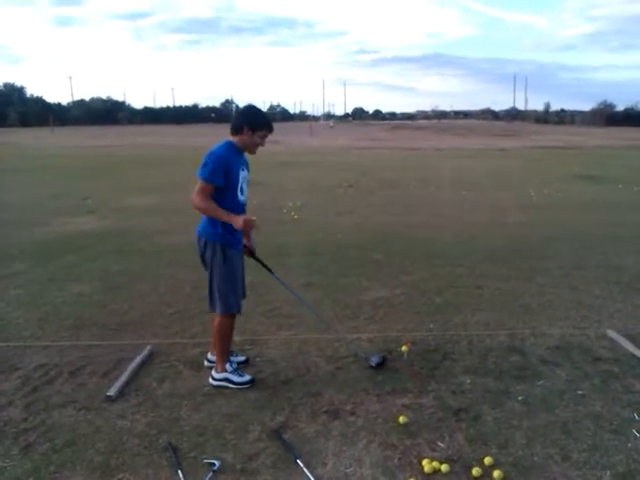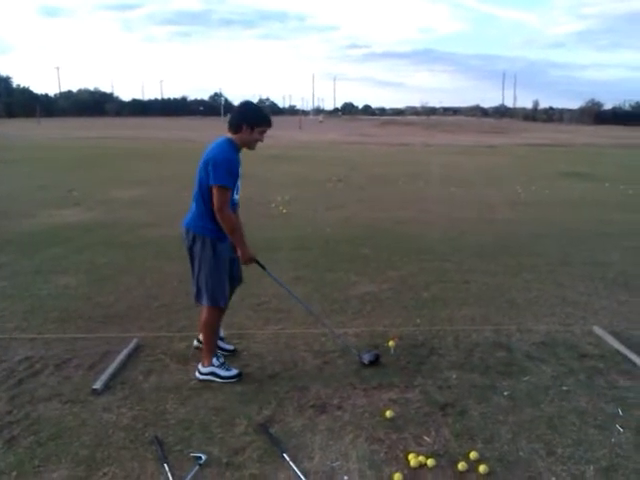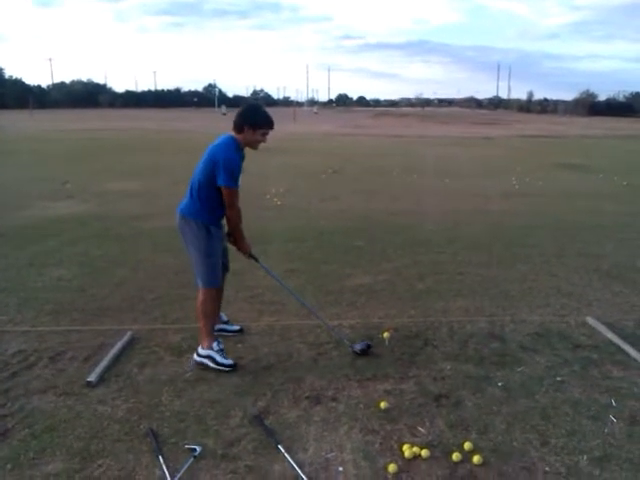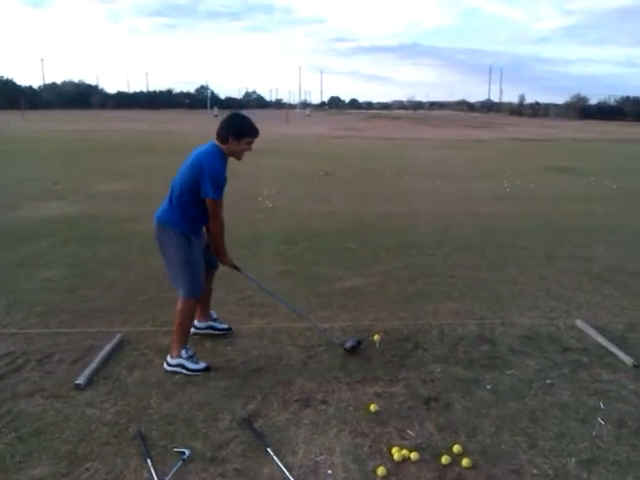
dt=0.5s
person 1, frame 1
left shoulder: (240, 159)
right shoulder: (219, 156)
right elbow: (199, 199)
left wrist: (245, 235)
right wrist: (235, 220)
left hip: (230, 239)
right hip: (217, 240)
left knee: (227, 301)
right knee: (226, 305)
left ankle: (218, 352)
right ankle: (221, 369)
person 1, frame 2
left shoulder: (230, 152)
right shoulder: (223, 156)
right elbow: (221, 209)
left wrist: (240, 239)
right wrist: (240, 245)
left hip: (218, 233)
right hip: (206, 234)
left knee: (230, 283)
right knee: (213, 298)
left ankle: (208, 335)
right ankle: (207, 363)
person 1, frame 3
left shoulder: (230, 146)
right shoulder: (228, 155)
left elbow: (227, 202)
right elbow: (232, 205)
left wrist: (232, 231)
right wrist: (241, 239)
left hip: (207, 217)
right hip: (197, 220)
left knee: (219, 271)
right knee: (209, 281)
left ankle: (215, 320)
right ankle: (206, 346)
person 1, frame 4
left shoulder: (210, 152)
right shoulder: (213, 165)
left elbow: (209, 212)
right elbow: (216, 217)
left wrist: (213, 244)
right wrist: (222, 252)
left hip: (186, 224)
right hip: (175, 229)
left knee: (207, 267)
right knee: (190, 290)
left ankle: (203, 319)
right ankle: (176, 354)
